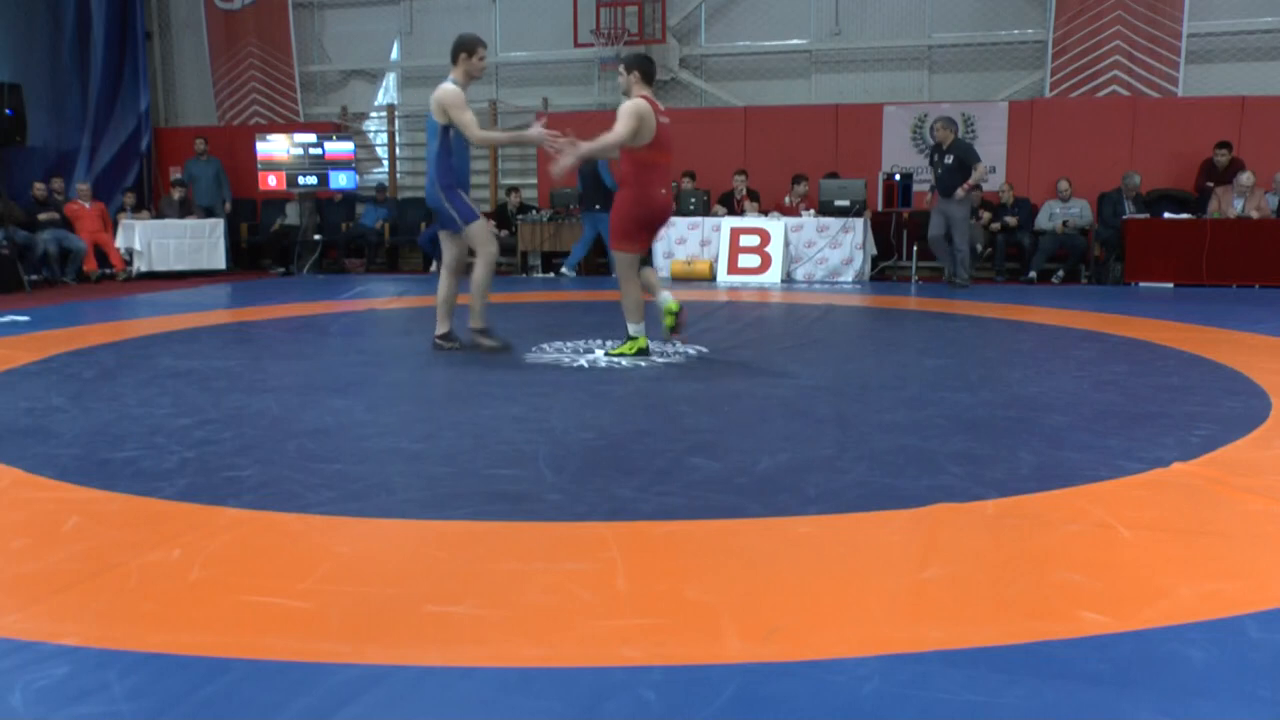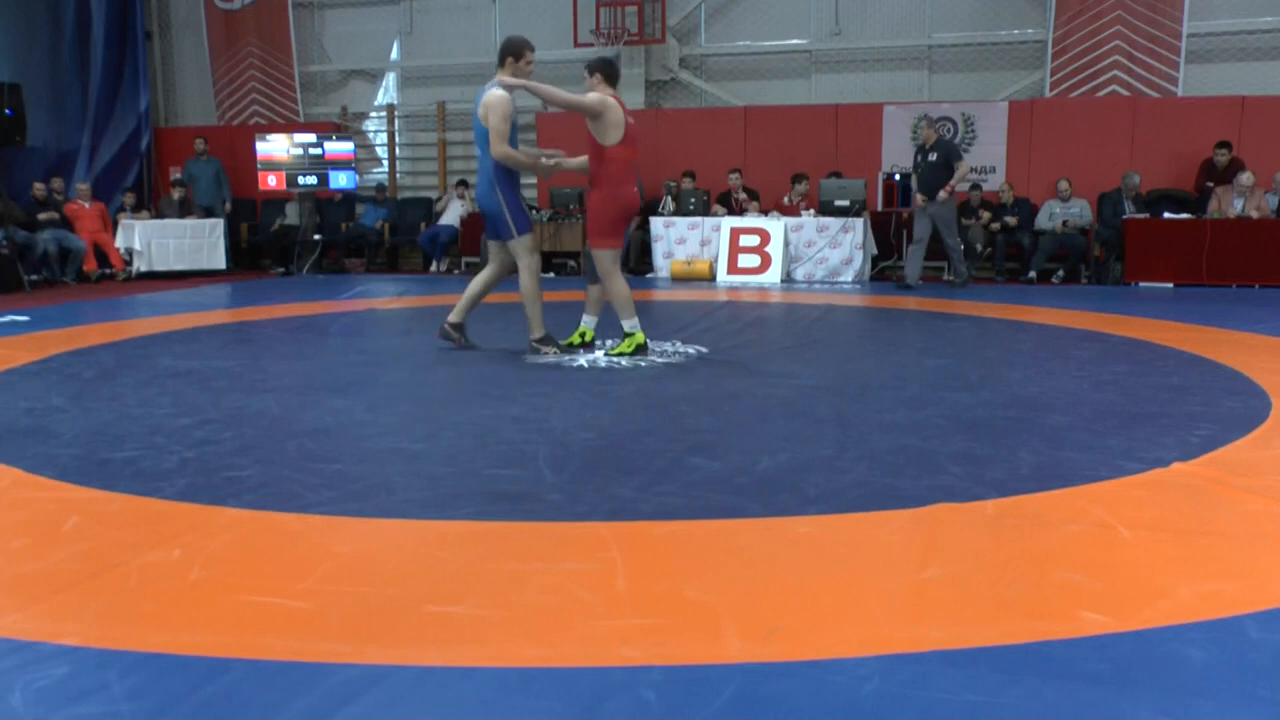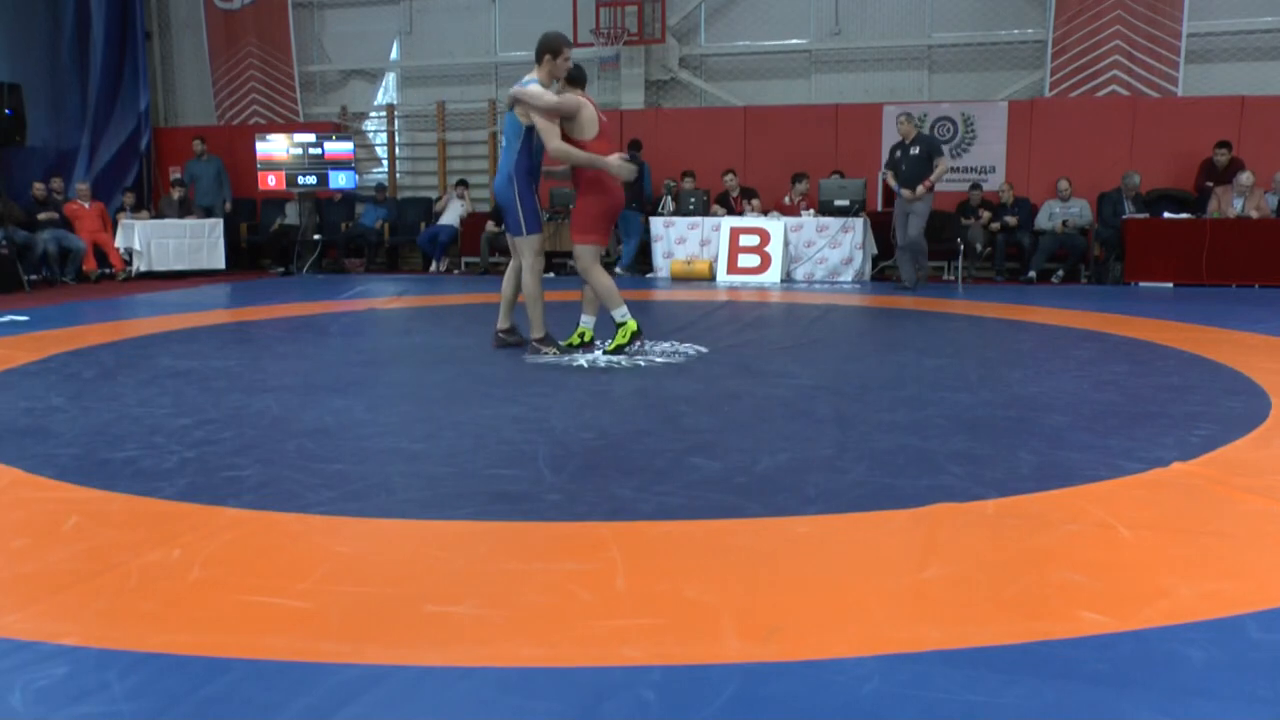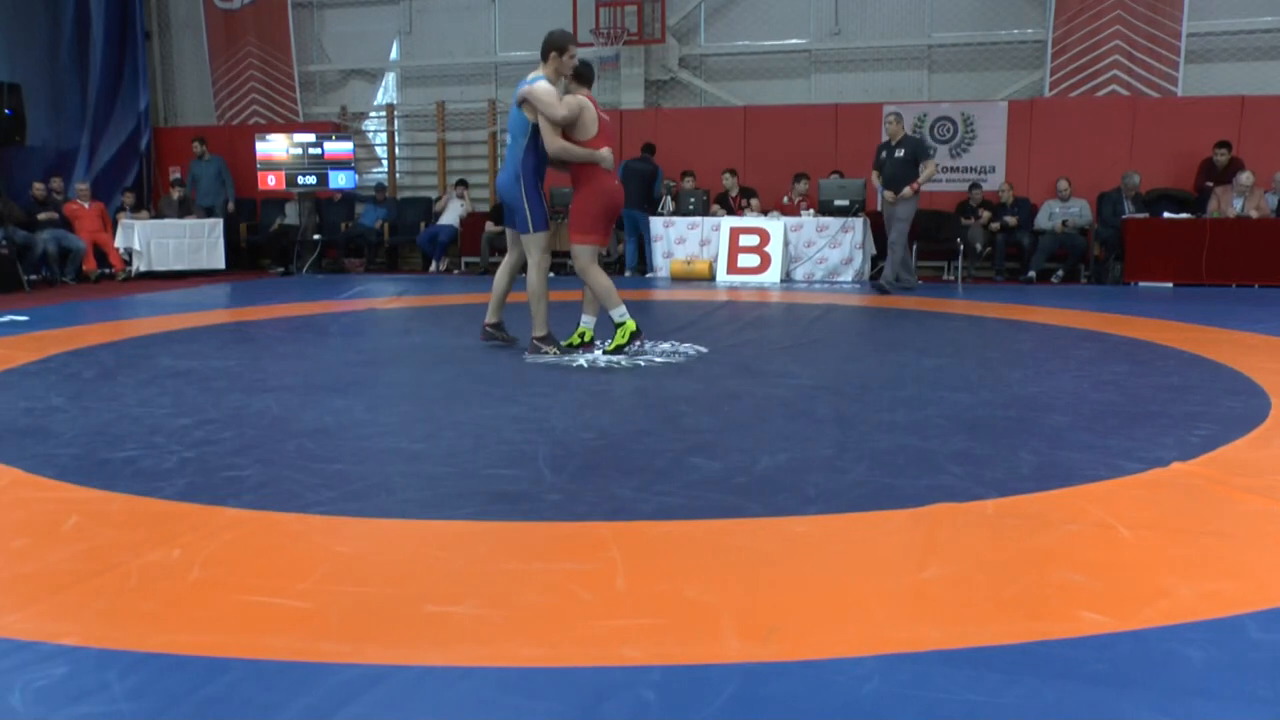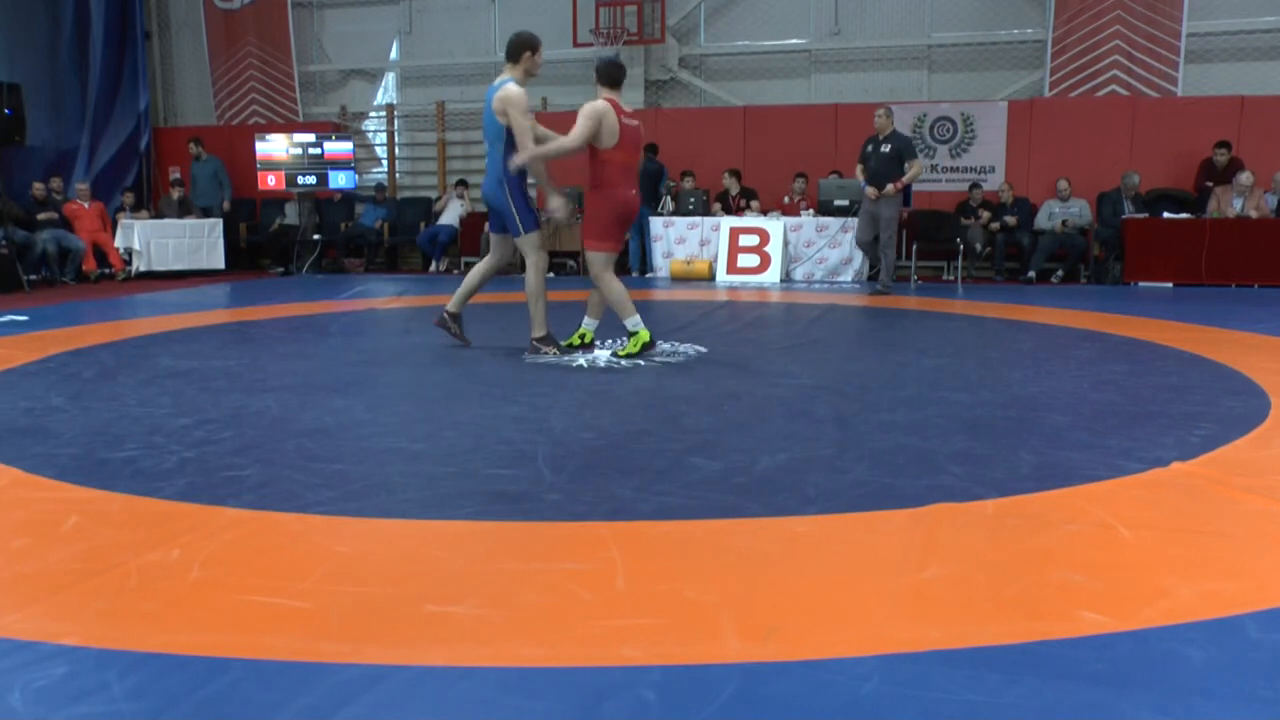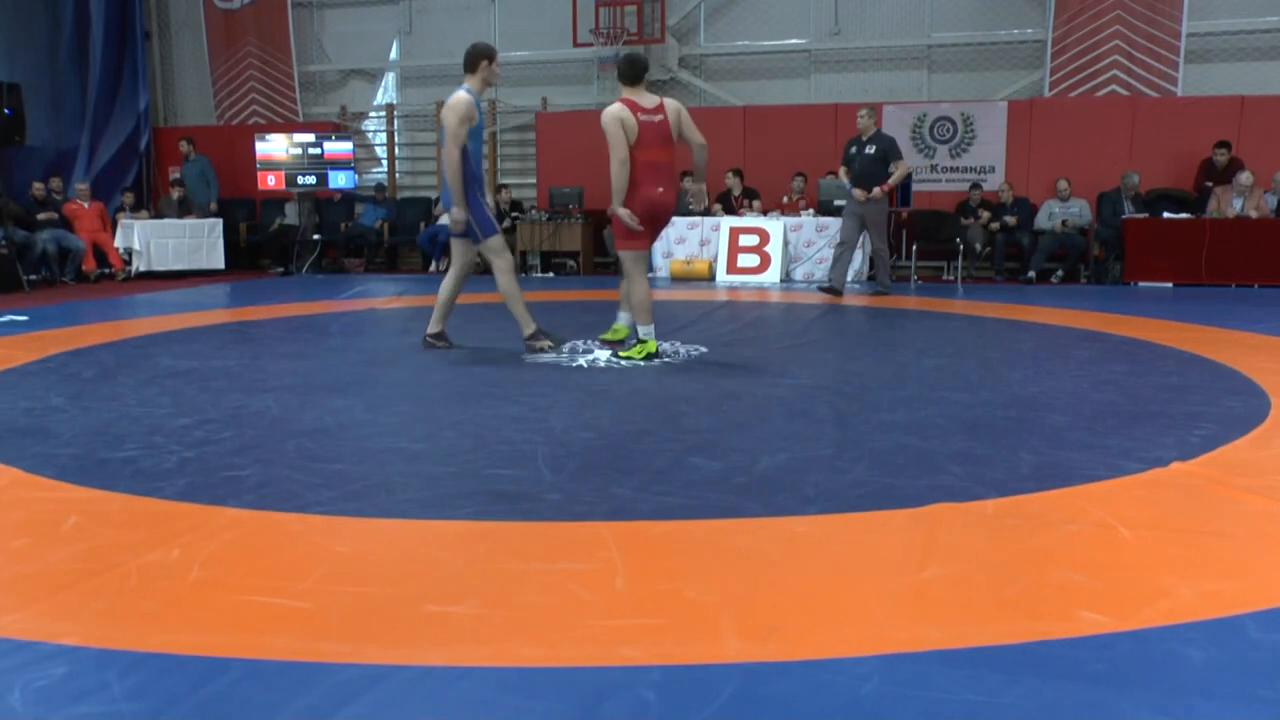
dt=0.3s
person 1, frame 1
left shoulder: (454, 93)
right shoulder: (449, 93)
right elbow: (477, 137)
right wrist: (527, 136)
left hip: (451, 188)
right hip: (445, 188)
left knee: (453, 263)
right knee: (488, 250)
left ankle: (442, 333)
right ankle: (478, 326)
person 1, frame 2
left shoulder: (491, 94)
right shoulder: (500, 97)
right elbow: (500, 151)
left wrist: (542, 154)
right wrist: (539, 167)
left hip: (492, 190)
right hip: (500, 190)
left knee: (499, 265)
right knee: (529, 261)
left ankle: (454, 323)
right ankle: (539, 338)
person 1, frame 3
left shoulder: (526, 88)
right shoulder: (537, 93)
left elbow: (543, 136)
right elbow: (555, 147)
right wrist: (606, 163)
left hip: (511, 183)
right hip: (517, 186)
left knee: (522, 259)
right knee: (532, 262)
left ankle: (504, 328)
right ankle: (538, 338)
person 1, frame 4
left shoulder: (530, 85)
right shoulder: (545, 90)
right wrist: (598, 156)
left hip: (512, 179)
right hip: (524, 182)
left knee: (516, 254)
right knee: (539, 259)
left ankle: (491, 321)
right ankle: (540, 337)
person 1, frame 5
left shoulder: (499, 87)
right shoulder: (515, 93)
left elbow: (533, 129)
right elbow: (526, 149)
right wrist: (552, 193)
left hip: (498, 185)
right hip: (509, 187)
left knee: (497, 258)
right knee: (537, 259)
left ankle: (452, 312)
right ankle: (540, 338)
person 1, frame 6
left shoulder: (470, 101)
right shoulder: (461, 101)
right elbow: (451, 155)
left wrist: (485, 194)
right wrist: (456, 204)
left hip: (470, 194)
right hip: (464, 196)
left knee: (460, 266)
right knee: (503, 262)
left ankle: (434, 332)
right ankle: (530, 333)
person 2, frame 1
left shoulder: (635, 107)
right shoulder: (658, 112)
left elbow: (617, 138)
left wrist: (576, 155)
right wrist: (576, 147)
left hip: (635, 199)
right hip: (659, 199)
left knee: (626, 271)
right knee: (634, 264)
left ankle: (637, 340)
right ankle: (669, 305)
person 2, frame 2
left shoulder: (601, 103)
right shoulder: (617, 111)
left elbow: (565, 99)
left wrist: (521, 83)
right wrist: (563, 163)
left hip: (610, 197)
right hip: (623, 194)
left knee: (609, 269)
right knee: (595, 265)
left ankle: (635, 337)
right ankle: (585, 333)
person 2, frame 3
left shoulder: (573, 103)
right shoulder: (588, 109)
left elbow: (550, 126)
left wrist: (521, 93)
left hip: (595, 193)
right hip: (602, 191)
left knee: (587, 264)
right knee: (589, 264)
left ankle: (627, 325)
right ankle: (585, 333)
person 2, frame 4
left shoulder: (574, 103)
right shoulder: (598, 111)
left elbow: (555, 148)
left hip: (595, 193)
right hip: (608, 191)
left knee: (585, 264)
right knee: (590, 264)
left ankle: (627, 325)
right ankle: (586, 333)
person 2, frame 5
left shoulder: (596, 109)
right shoulder: (632, 116)
left elbow: (571, 143)
left wrist: (530, 154)
left hip: (606, 199)
right hip: (628, 197)
left knee: (601, 272)
right knee: (602, 270)
left ankle: (640, 334)
right ankle: (586, 334)
person 2, frame 6
left shoulder: (614, 113)
right shoulder: (671, 107)
left elbow: (620, 162)
right elbow: (700, 145)
left wrist: (618, 205)
right wrist: (698, 182)
left hip: (636, 198)
right hip: (666, 197)
left knee: (634, 270)
right knee: (634, 264)
left ankle: (646, 343)
right ankle: (622, 325)
person 3, frame 1
left shoulder: (963, 148)
right shoulder: (935, 148)
left elbow: (981, 170)
left wrist: (965, 188)
right wrist: (932, 190)
left hip: (959, 201)
right hip: (941, 200)
left knee: (960, 242)
right knee: (934, 236)
left ankle: (962, 278)
right ankle: (950, 268)
person 3, frame 2
left shoulder: (947, 147)
right shoulder: (919, 151)
left elbow: (963, 170)
left wrist: (948, 189)
right wrist: (917, 194)
left hip: (944, 202)
right hip: (923, 203)
left knee: (951, 241)
right knee: (918, 240)
left ankle: (961, 275)
right ankle: (911, 279)
person 3, frame 3
left shoulder: (928, 142)
right shoulder: (896, 148)
left elbow: (943, 166)
right elbow: (889, 175)
left wrist: (926, 185)
right wrist: (899, 189)
left hip: (922, 198)
right hip: (902, 199)
left knee: (914, 236)
right knee: (902, 243)
left ankle: (922, 269)
right ankle: (908, 280)
person 3, frame 4
left shoulder: (914, 143)
right shoulder: (882, 148)
left elbow: (931, 168)
right elbow: (875, 175)
left wrist: (914, 186)
right wrist: (883, 190)
left hip: (906, 200)
right hip: (889, 200)
left knee: (896, 242)
right knee: (899, 242)
left ankle: (887, 281)
right ankle: (908, 279)
person 3, frame 5
left shoulder: (901, 141)
right shoulder: (869, 142)
left elbow: (917, 168)
right elbow: (859, 168)
left wrist: (898, 185)
right wrist: (865, 186)
left hip: (890, 199)
right hip: (870, 198)
left knee: (886, 243)
right knee: (862, 239)
left ankle: (884, 284)
right ankle: (888, 268)
person 3, frame 6
left shoulder: (886, 141)
right shoulder: (852, 143)
left elbow: (902, 169)
right elbow: (842, 170)
left wrist: (884, 188)
right wrist: (851, 188)
left hip: (876, 201)
right hip: (854, 200)
left knee: (879, 245)
right knee: (845, 242)
left ankle: (884, 286)
right ankle: (836, 284)
